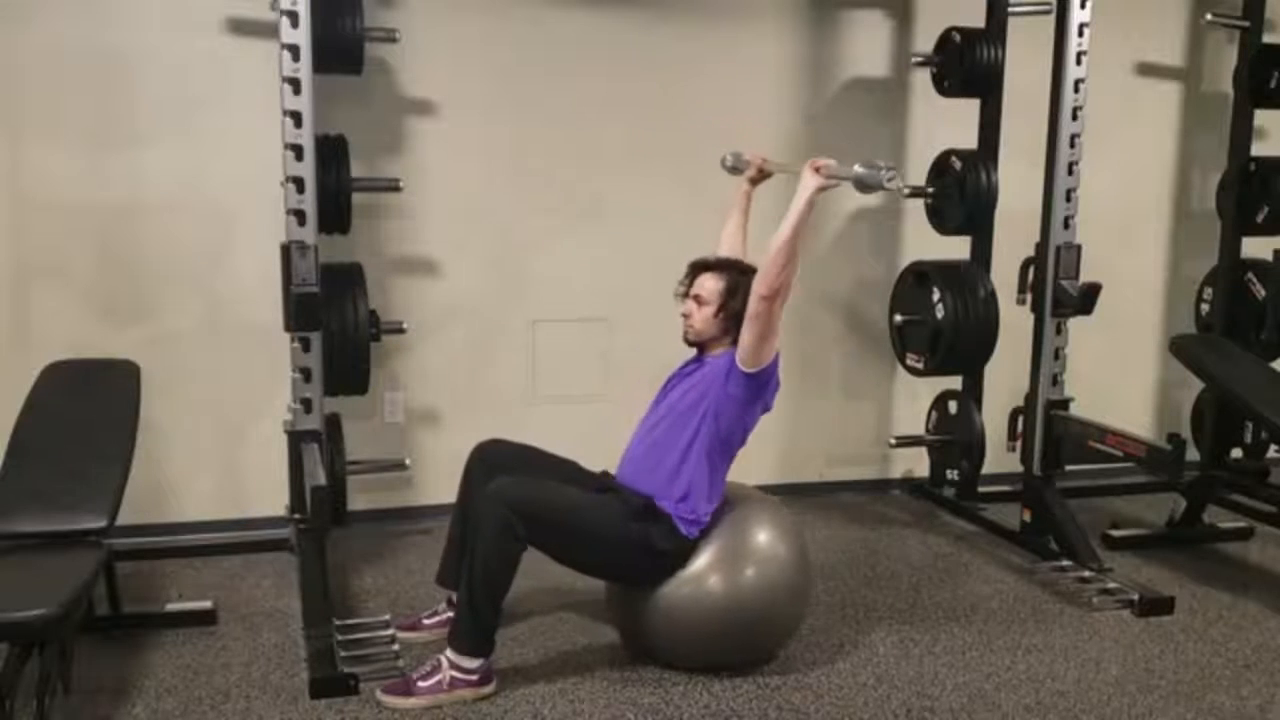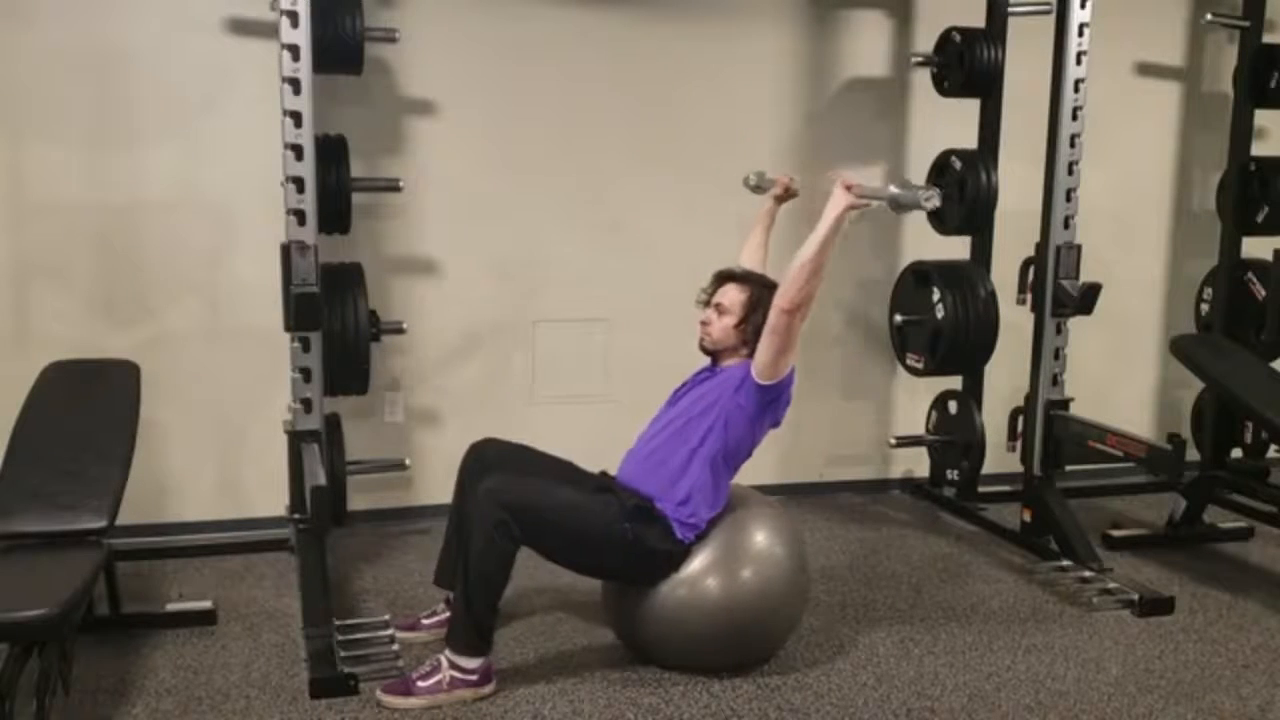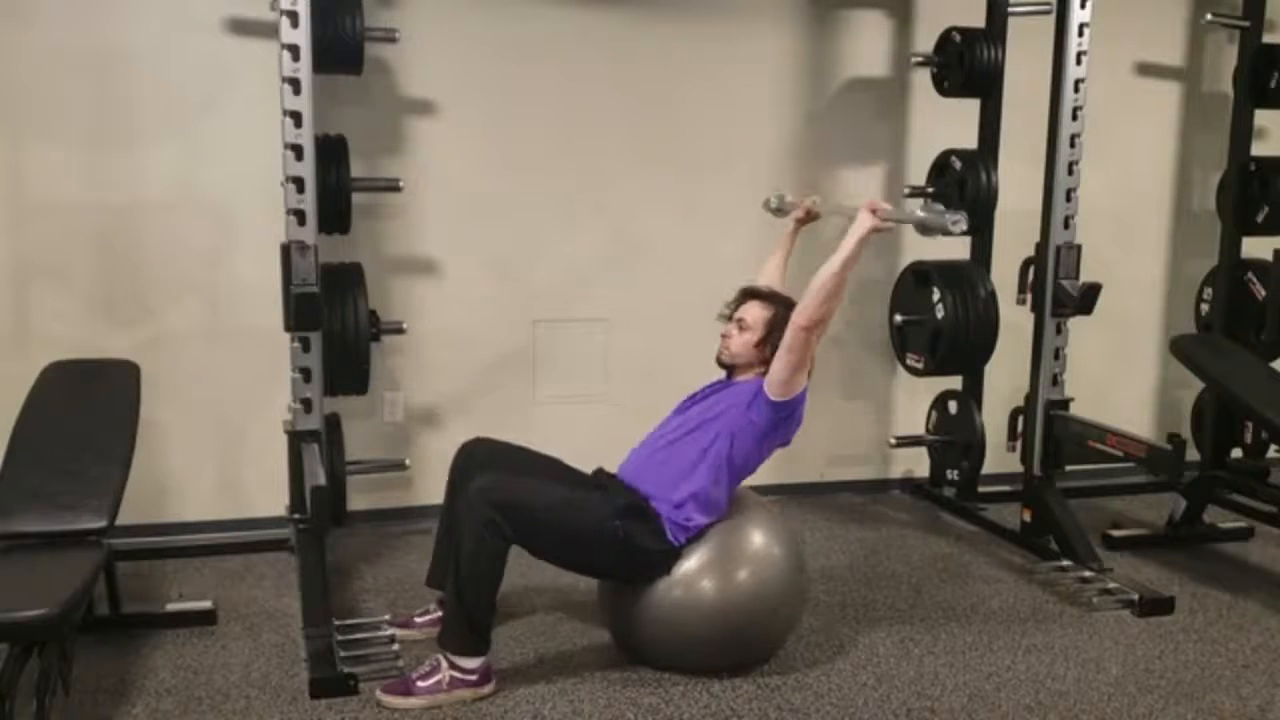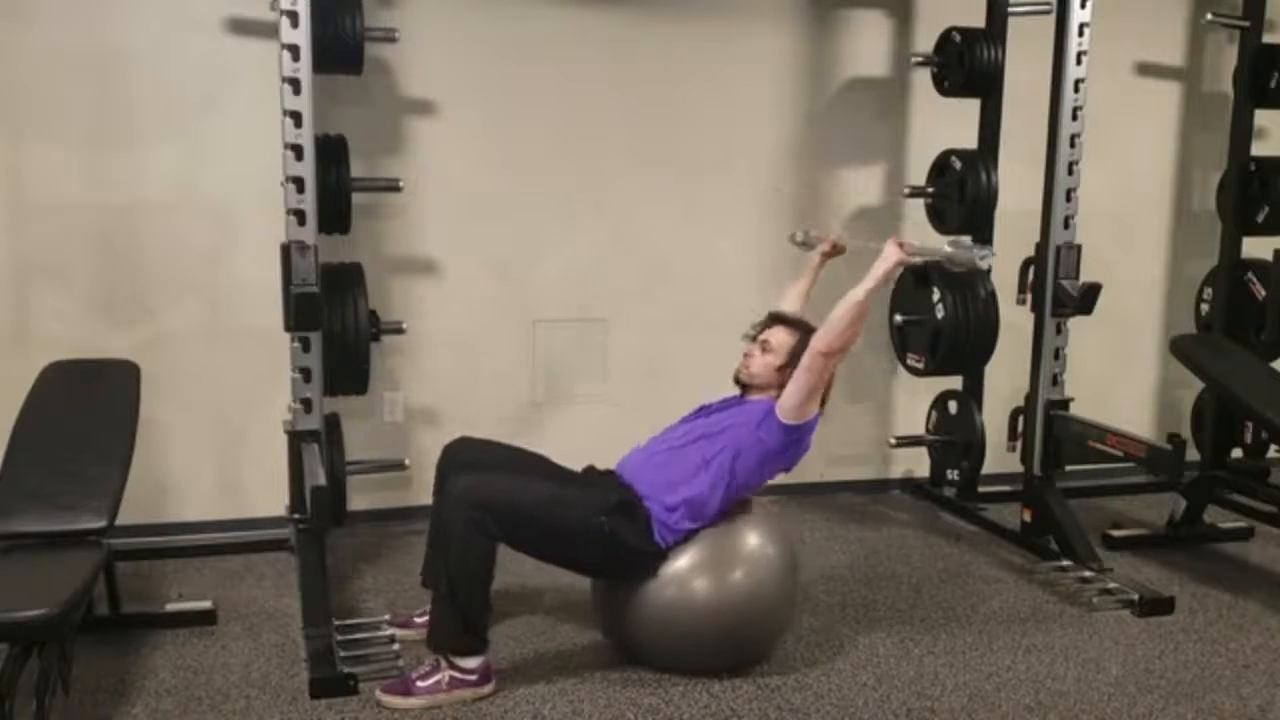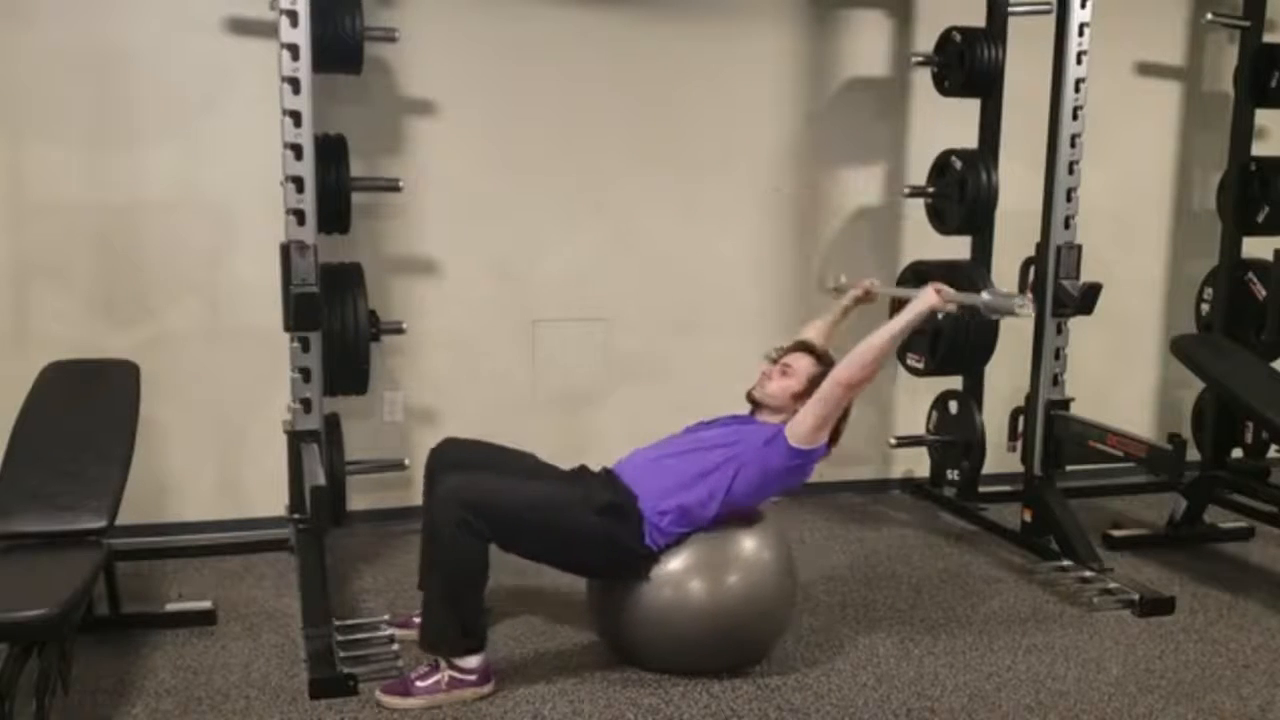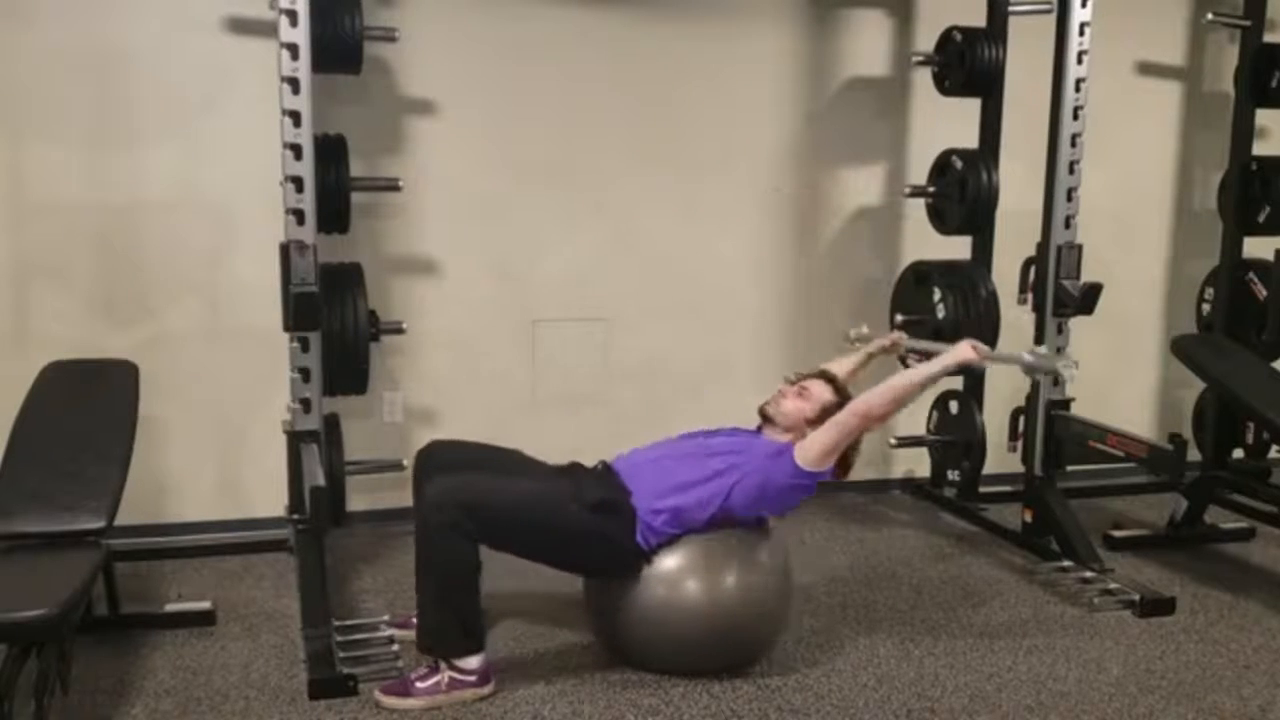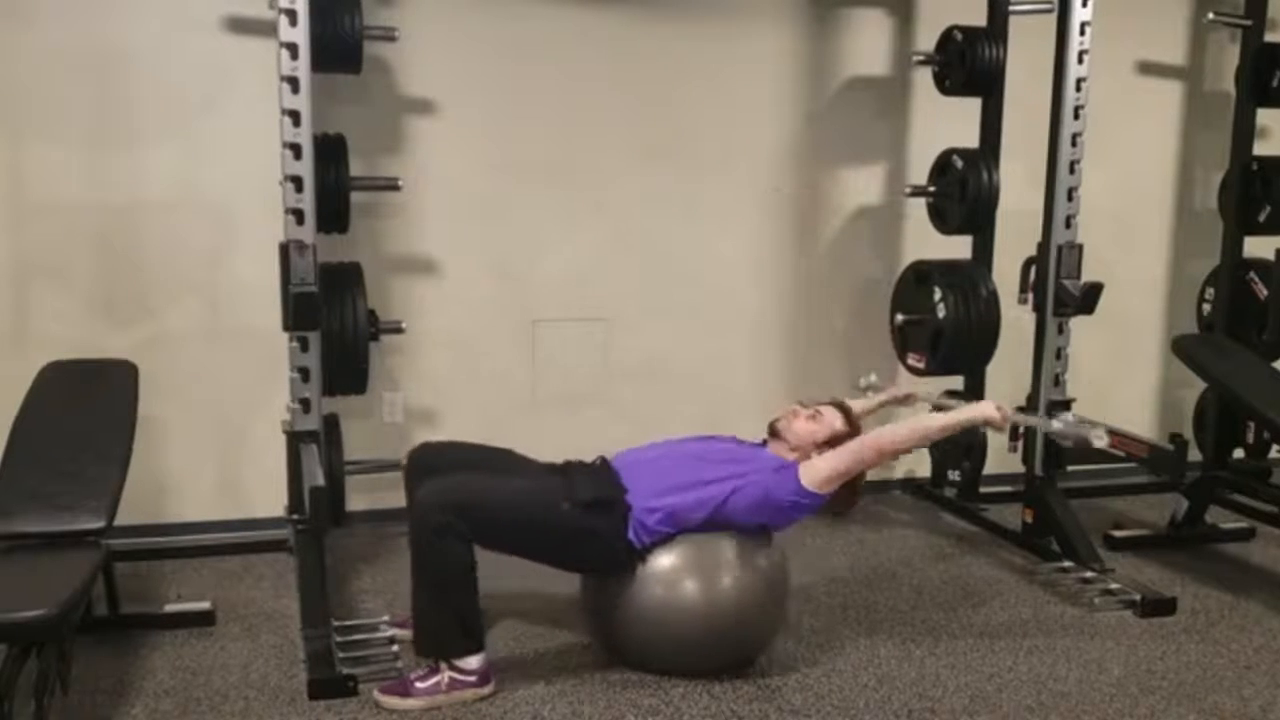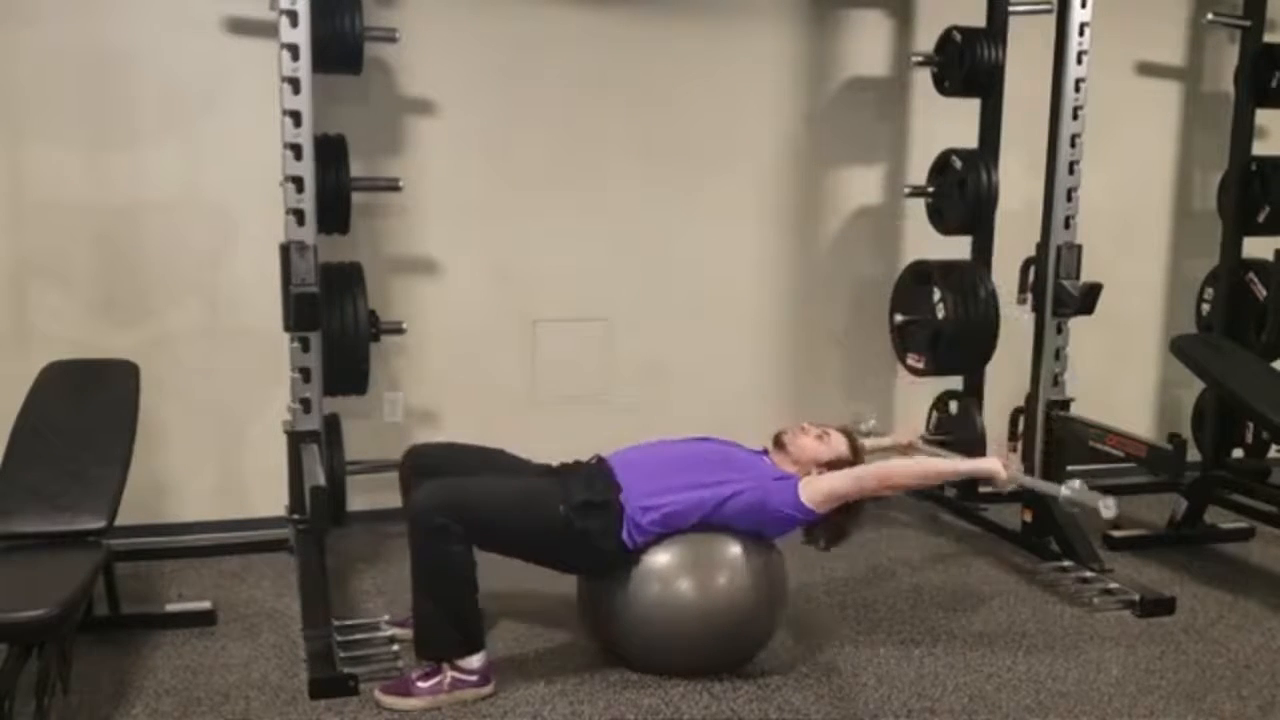
dt=0.2s
person 1, frame 1
left shoulder: (745, 373)
right shoulder: (707, 359)
left elbow: (768, 289)
right elbow: (726, 267)
left wrist: (804, 196)
right wrist: (745, 189)
left hip: (654, 535)
right hip: (622, 499)
left knee: (504, 498)
right knee: (492, 458)
left ankle: (468, 665)
right ankle: (459, 603)
person 1, frame 2
left shoulder: (758, 385)
right shoulder: (719, 370)
left elbow: (788, 304)
right elbow: (745, 281)
left wrist: (833, 214)
right wrist: (771, 206)
left hip: (650, 535)
right hip: (618, 498)
left knee: (497, 498)
right knee: (487, 458)
left ankle: (467, 665)
right ankle: (458, 603)
person 1, frame 3
left shoulder: (770, 403)
right shoulder: (732, 385)
left elbow: (806, 321)
right elbow: (763, 298)
left wrist: (856, 235)
right wrist: (791, 228)
left hip: (642, 534)
right hip: (613, 497)
left knee: (486, 498)
right knee: (478, 457)
left ankle: (466, 665)
right ankle: (452, 604)
person 1, frame 4
left shoulder: (779, 426)
right shoulder: (742, 405)
left elbow: (825, 347)
right elbow: (782, 324)
left wrist: (882, 268)
right wrist: (816, 261)
left hip: (631, 531)
right hip: (607, 495)
left knee: (471, 498)
right knee: (463, 457)
left ankle: (464, 664)
right ankle: (448, 607)
person 1, frame 5
left shoulder: (786, 451)
right shoulder: (751, 425)
left elbow: (846, 380)
right elbow: (801, 352)
left wrist: (916, 310)
right wrist: (845, 303)
left hip: (622, 530)
right hip: (600, 492)
left knee: (457, 499)
right knee: (451, 458)
left ankle: (464, 664)
right ankle: (447, 611)
person 1, frame 6
left shoulder: (790, 470)
right shoulder: (757, 441)
left elbow: (864, 412)
right elbow: (818, 381)
left wrist: (948, 359)
right wrist: (872, 349)
left hip: (614, 526)
right hip: (594, 488)
left knee: (447, 500)
right knee: (438, 460)
left ankle: (462, 665)
right ankle: (445, 611)
person 1, frame 7
left shoulder: (791, 486)
right shoulder: (762, 455)
left elbow: (877, 446)
right elbow: (829, 411)
left wrist: (972, 413)
right wrist: (888, 396)
left hip: (605, 523)
right hip: (591, 483)
left knee: (438, 503)
right knee: (429, 462)
left ankle: (461, 664)
right ankle: (443, 613)
person 1, frame 8
left shoulder: (786, 497)
right shoulder: (762, 465)
left elbow: (879, 478)
left wrist: (977, 465)
right wrist: (888, 440)
left hip: (595, 522)
right hip: (586, 482)
left knee: (434, 506)
right knee: (424, 463)
left ankle: (461, 664)
right ankle: (446, 611)
